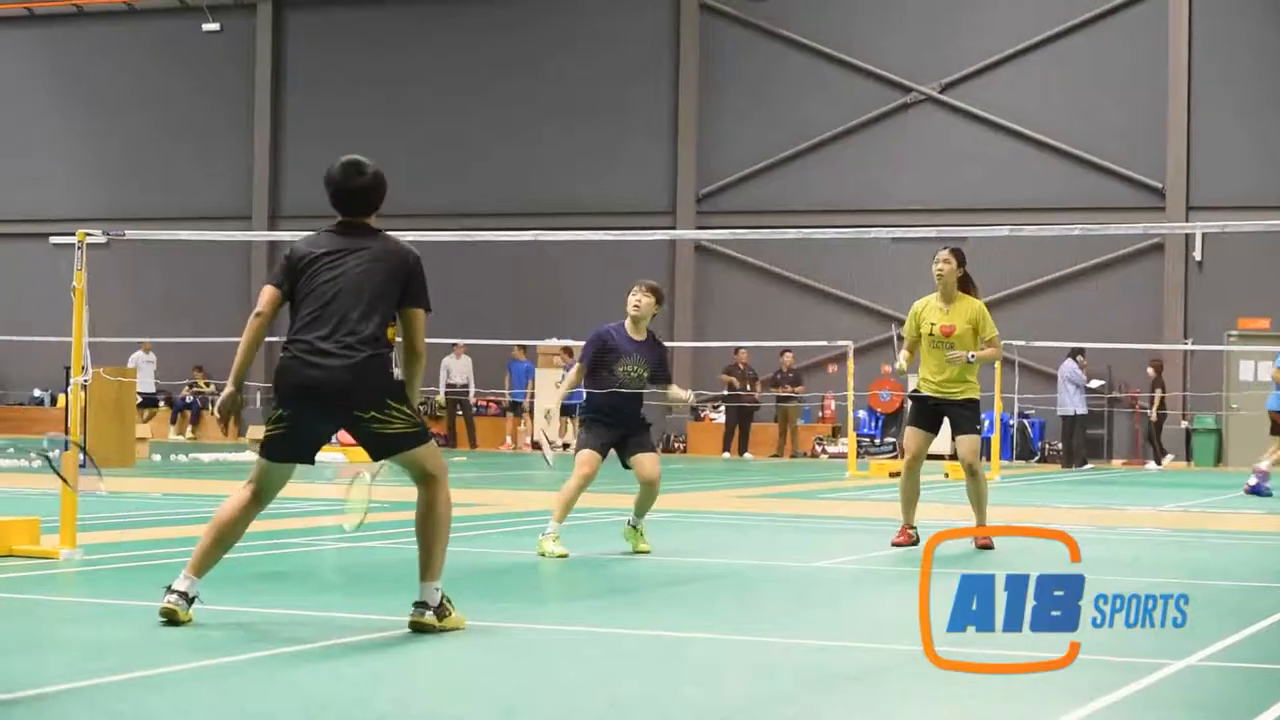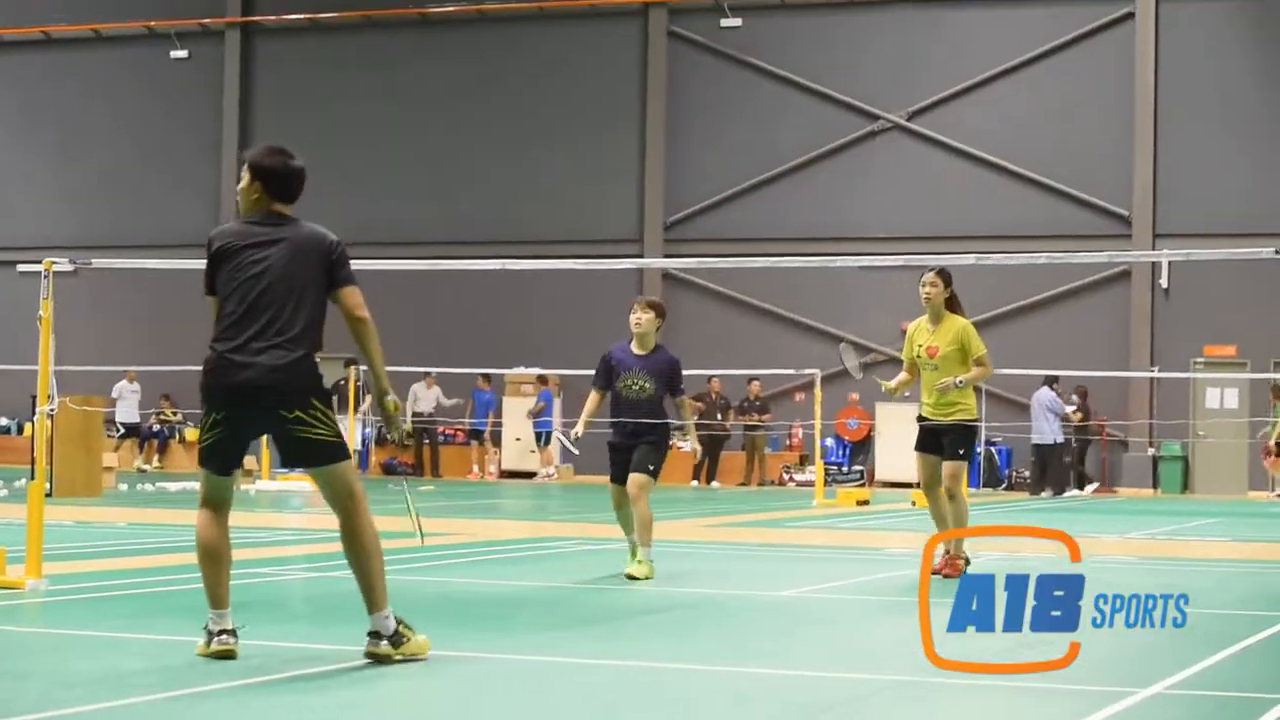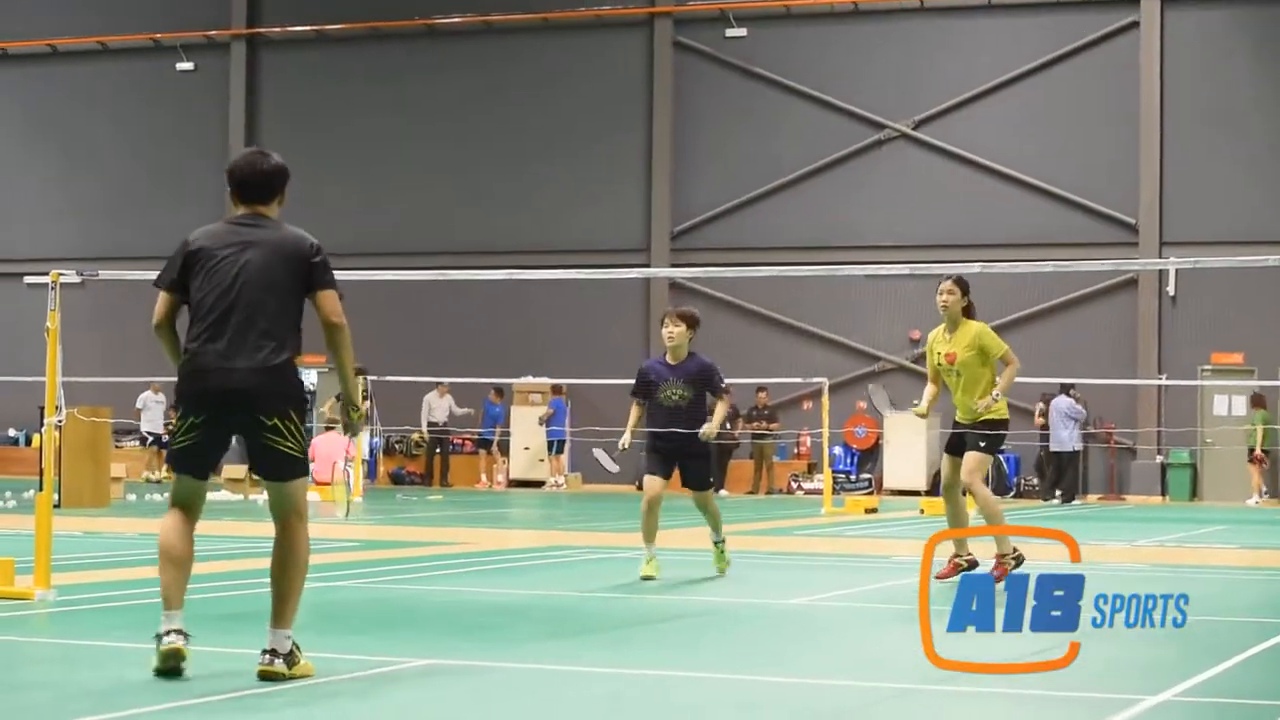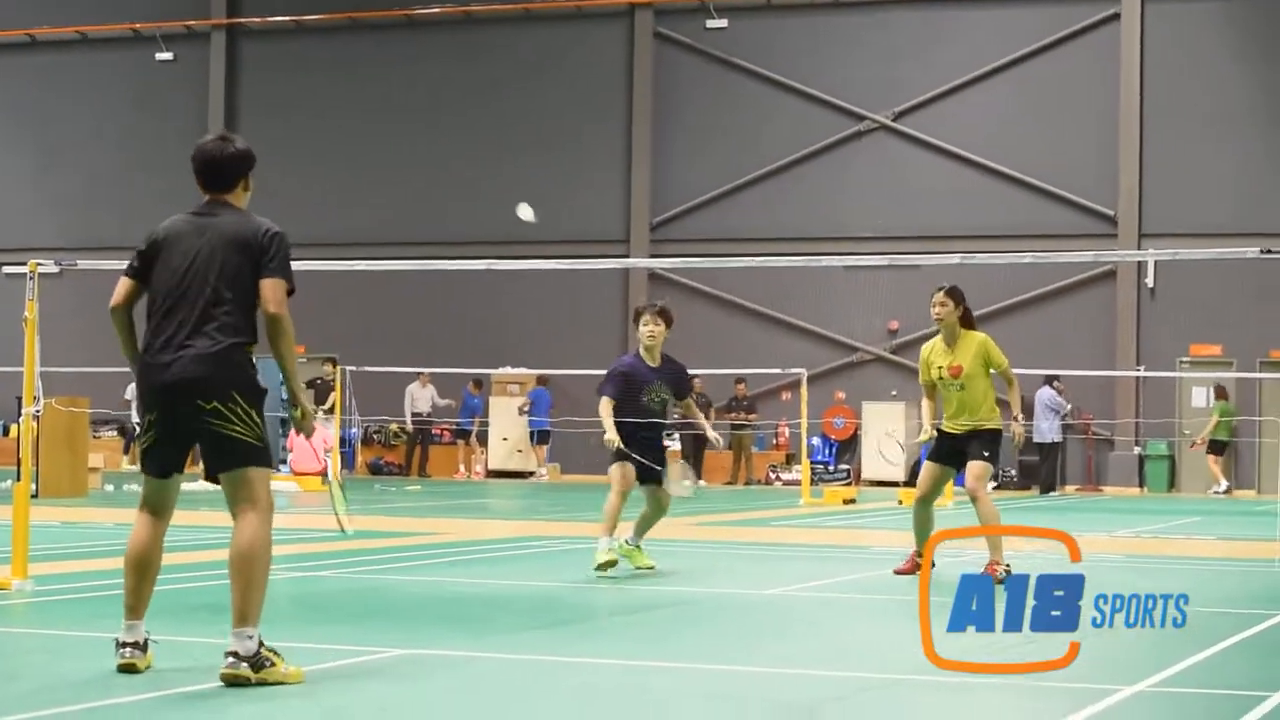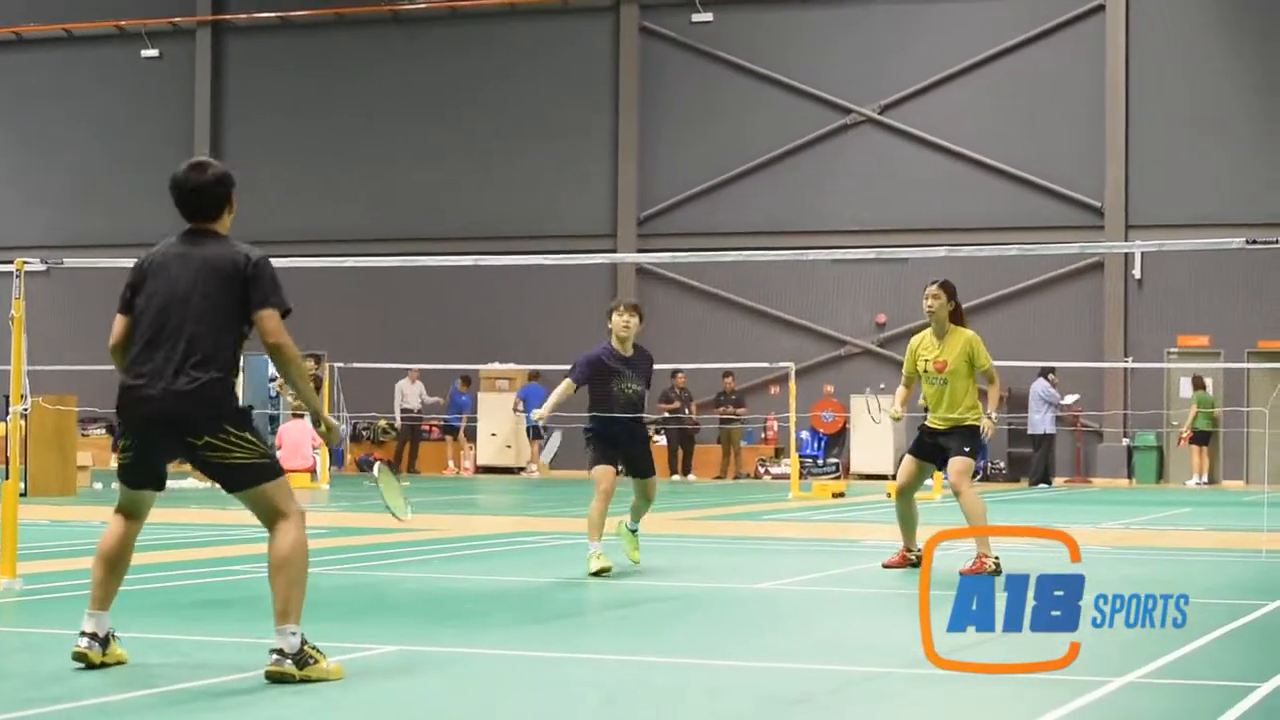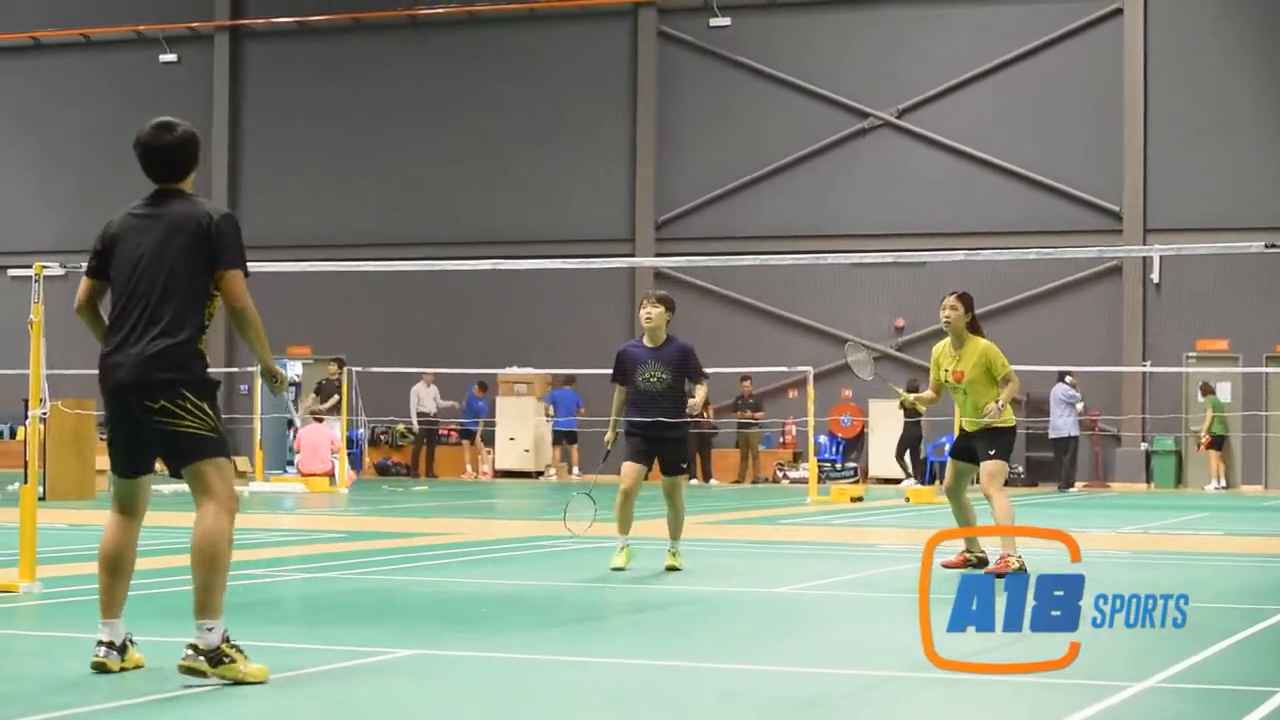
dt=0.5s
person 1, frame 1
left shoulder: (303, 249)
right shoulder: (403, 258)
left elbow: (262, 315)
right elbow: (415, 343)
left wrist: (234, 384)
right wrist: (408, 400)
left hip: (296, 382)
right hip: (364, 383)
left knee: (258, 490)
right knee: (433, 475)
left ankle: (182, 590)
right ankle: (430, 602)
person 1, frame 2
left shoulder: (222, 240)
right shoulder: (322, 244)
left elbow: (220, 317)
right elbow: (359, 317)
right wrist: (384, 390)
left hip: (225, 383)
right hip: (293, 383)
left knee: (213, 503)
right knee: (350, 500)
left ankle: (220, 629)
right ankle: (384, 630)
person 1, frame 3
left shoulder: (197, 241)
right shoulder: (303, 247)
left elbow: (161, 321)
right elbow: (334, 321)
right wrist: (350, 395)
left hip: (204, 386)
right hip: (272, 388)
left knee: (182, 507)
right knee: (291, 515)
left ankle: (172, 630)
right ankle: (279, 648)
person 1, frame 4
left shoulder: (165, 232)
right shoulder: (263, 234)
left elbow: (119, 304)
right elbow: (274, 312)
left wrist: (141, 366)
right wrist: (297, 392)
left hip: (161, 381)
right hip: (221, 378)
left knee: (153, 508)
right knee: (252, 508)
left ankle: (131, 640)
right ankle: (244, 650)
person 1, frame 5
left shoulder: (149, 262)
right shoulder: (247, 263)
left elbow: (117, 343)
right elbow: (276, 342)
right wrist: (316, 410)
left hip: (140, 408)
right hip: (207, 411)
left knee: (129, 511)
right knee: (285, 516)
left ankle: (93, 634)
right ankle: (288, 647)
person 1, frame 6
left shoulder: (118, 225)
right shoulder: (213, 220)
left elbow: (84, 303)
right elbow: (236, 301)
right wrist: (267, 362)
left hip: (118, 376)
right hip: (174, 374)
left knee: (127, 505)
right knee: (218, 498)
left ankle: (110, 641)
right ankle: (208, 642)
person 2, frame 1
left shoulder: (975, 308)
right shoulder: (920, 308)
left elbow: (996, 350)
right elbow: (909, 348)
left wrist: (970, 357)
right wrist: (902, 362)
left hip: (963, 396)
right hip: (927, 394)
left knee: (970, 463)
right knee: (910, 460)
left ankle: (982, 527)
right ankle: (908, 527)
person 2, frame 2
left shoulder: (961, 327)
right shoulder: (914, 329)
left elbow: (985, 367)
right elbow: (909, 371)
left wrist: (958, 381)
right wrist: (894, 384)
left hip: (959, 417)
right hip: (929, 416)
left knee: (951, 487)
right knee: (928, 487)
left ankle: (957, 556)
right ankle: (949, 549)
person 2, frame 3
left shoulder: (978, 332)
right shoulder: (934, 339)
left elbow: (1012, 363)
right elbow: (933, 381)
left wrist: (995, 394)
right wrist: (924, 404)
left hip: (989, 420)
right hip: (963, 419)
left knee: (972, 480)
right knee: (948, 488)
left ankle: (1006, 553)
right ankle: (962, 555)
person 2, frame 4
left shoulder: (981, 342)
right shoulder: (928, 351)
left elbow: (1011, 380)
left wrist: (1017, 418)
right wrist: (927, 426)
left hip: (984, 429)
right hip: (949, 431)
left knee: (975, 489)
right knee: (922, 495)
left ankle: (999, 564)
right ankle: (920, 556)
person 2, frame 5
left shoulder: (968, 339)
right shoulder: (917, 343)
left elbow: (993, 381)
right elbow: (906, 385)
left wrist: (989, 415)
right wrist: (898, 407)
left hip: (966, 426)
right hip: (932, 427)
left knee: (958, 485)
right knee: (902, 488)
left ankle: (987, 557)
right ankle: (910, 551)
person 2, frame 6
left shoulder: (984, 348)
right shoulder: (938, 351)
left elbow: (1013, 382)
right elbow: (934, 393)
left wrist: (999, 404)
right wrist: (917, 398)
left hip: (997, 427)
right hip: (969, 428)
left knee: (991, 487)
right knee: (952, 488)
left ankle: (1011, 557)
right ankle: (974, 552)
person 3, frame 1
left shoulder: (657, 349)
right shoulder: (605, 335)
left elbow: (663, 386)
right elbow: (579, 370)
left wrist: (680, 395)
right wrist: (557, 400)
left hip: (633, 424)
right hip: (596, 419)
left knee: (651, 477)
right knee: (585, 472)
left ankle: (634, 527)
right ankle: (550, 536)
person 3, frame 2
left shoulder: (668, 361)
right shoulder: (613, 356)
left elbow: (680, 400)
right elbow: (598, 393)
left wrist: (692, 436)
right wrist: (581, 423)
left hip: (652, 437)
right hip: (620, 438)
left knee: (636, 492)
right knee: (619, 500)
left ankle: (644, 560)
right ankle: (634, 541)
person 3, frame 3
left shoulder: (703, 368)
right shoulder: (649, 369)
left elbow: (722, 398)
right elbow: (639, 402)
left wrist: (713, 423)
right wrist: (627, 434)
left hip: (694, 446)
right hip: (659, 445)
left knee: (704, 501)
right knee: (651, 497)
left ankle: (719, 544)
right ankle: (649, 557)
person 3, frame 4
left shoulder: (675, 369)
right shoulder: (625, 367)
left elbow: (686, 403)
right elbow: (605, 403)
left wrist: (707, 429)
right wrist: (610, 430)
left hip: (653, 442)
right hip: (625, 442)
left knee: (660, 503)
right knee: (621, 485)
left ankle: (631, 545)
right ankle: (605, 547)
person 3, frame 5
left shoulder: (645, 358)
right shoulder: (596, 358)
right elbow: (568, 385)
left wrist: (645, 420)
right wrist: (545, 409)
left hip: (636, 436)
right hip: (602, 436)
left knee: (648, 494)
right knee: (605, 486)
left ankle: (629, 528)
right ankle: (595, 553)
person 3, frame 6
left shoulder: (682, 349)
right shoulder: (626, 352)
left elbow: (701, 383)
right elbow: (621, 390)
left wrist: (698, 399)
right wrist: (612, 427)
left hip: (674, 433)
right hip: (638, 432)
left knee: (673, 495)
right knee: (627, 487)
left ankle: (674, 549)
right ankle: (622, 547)
